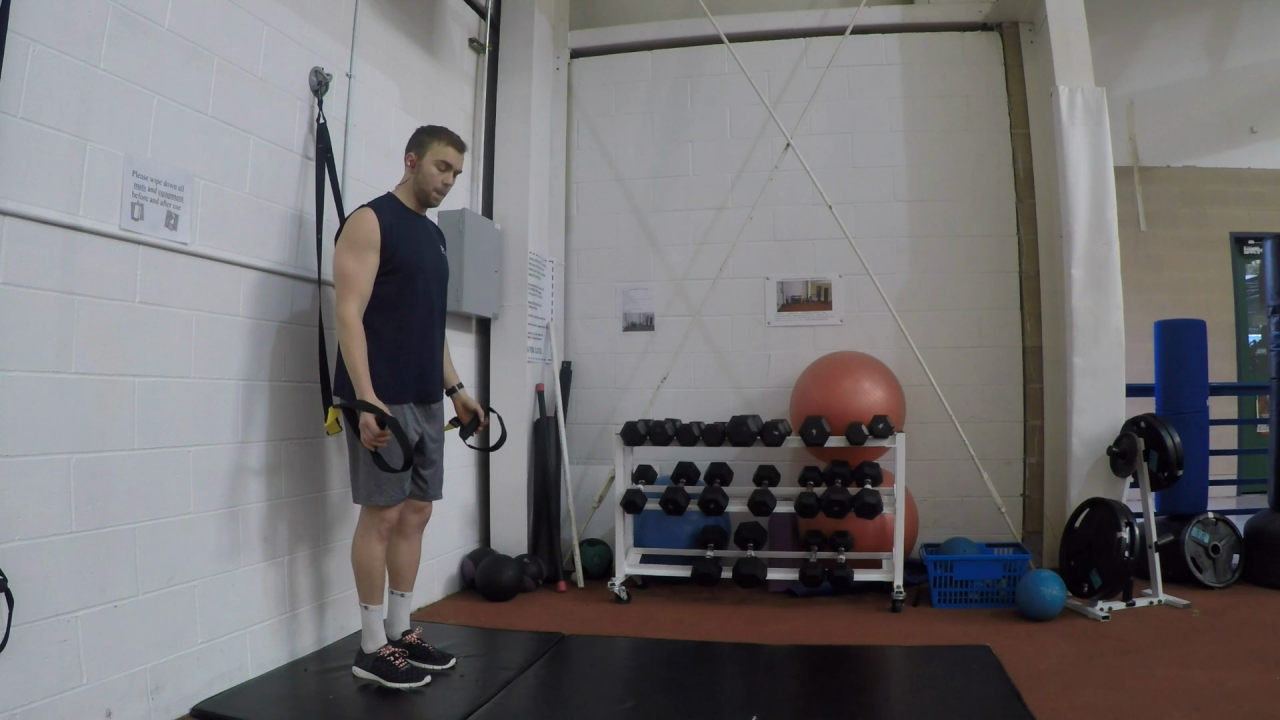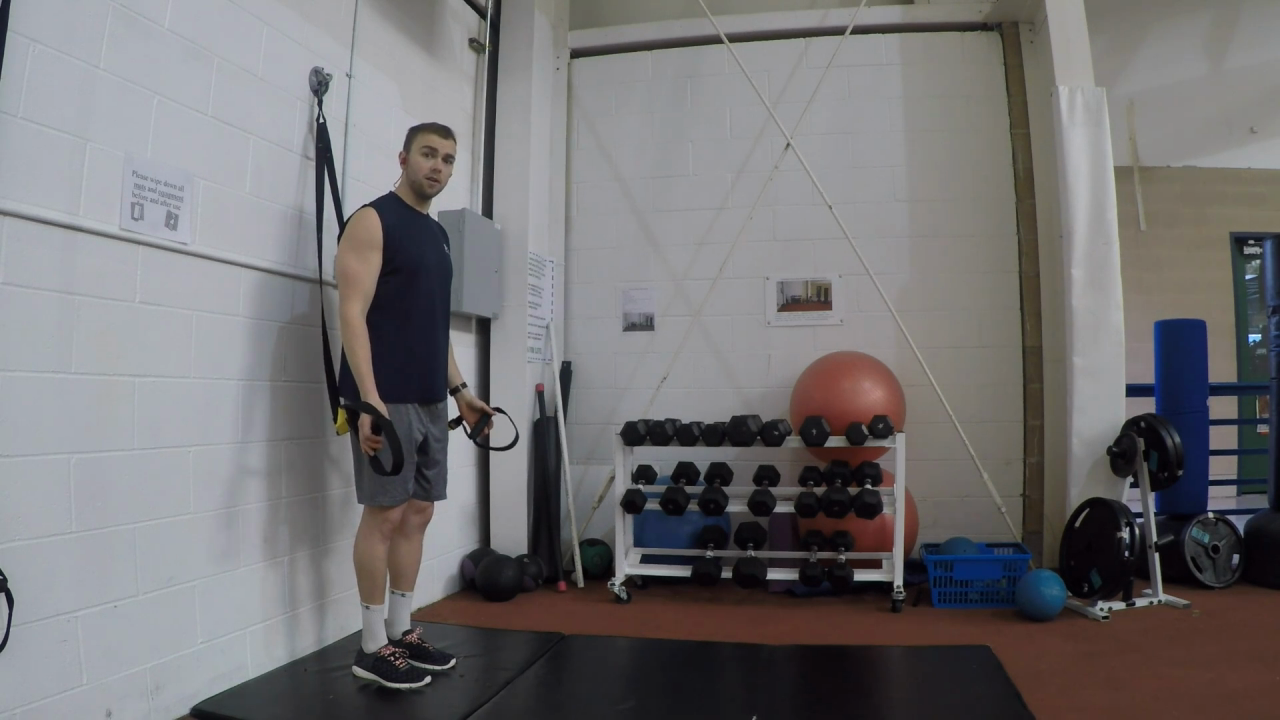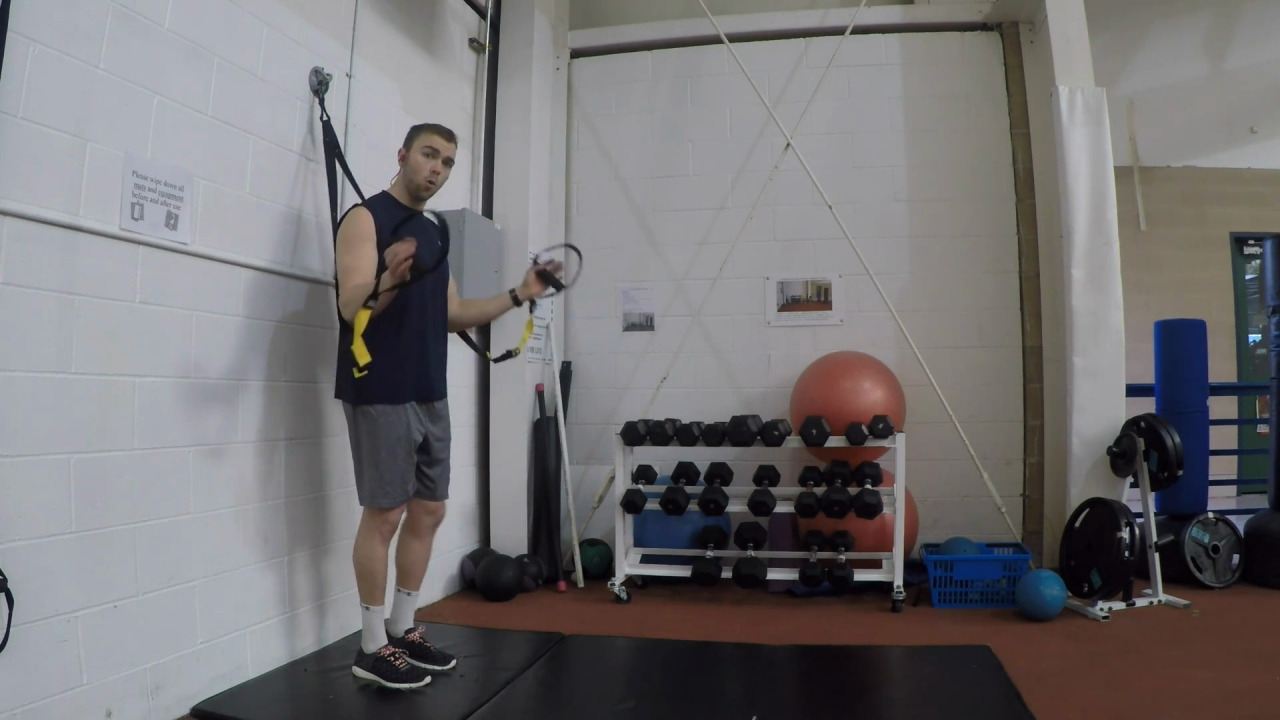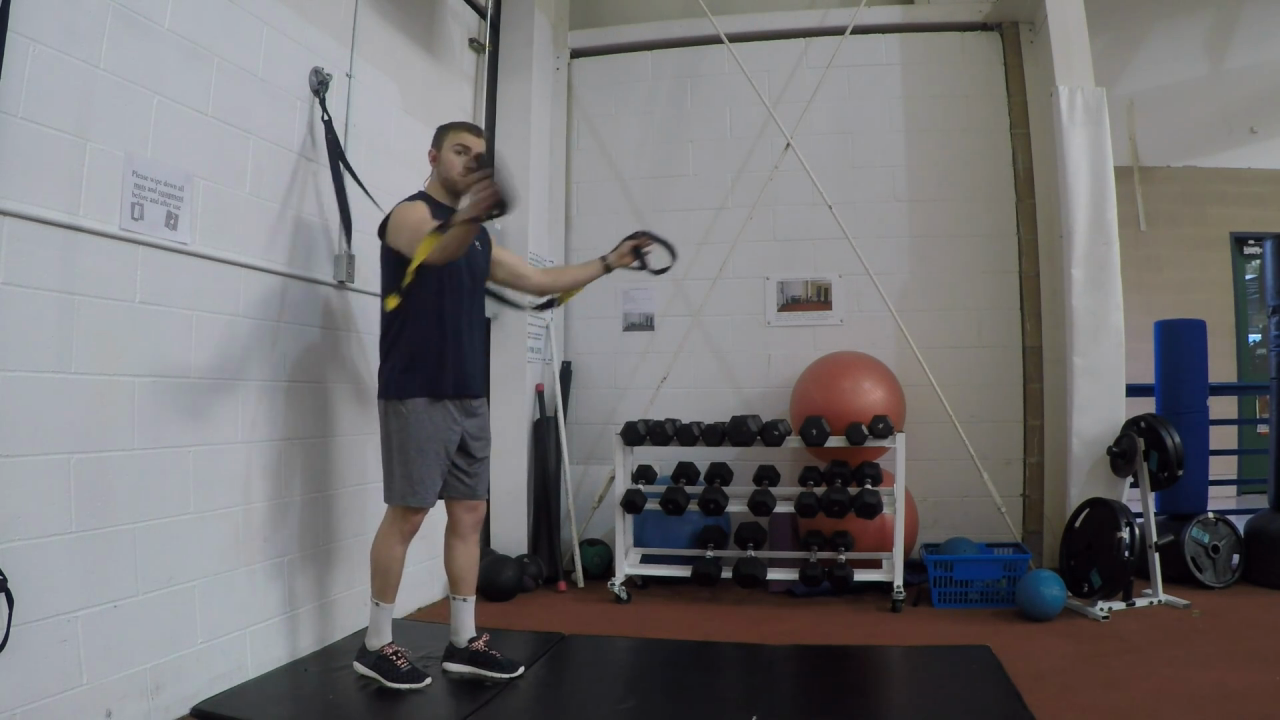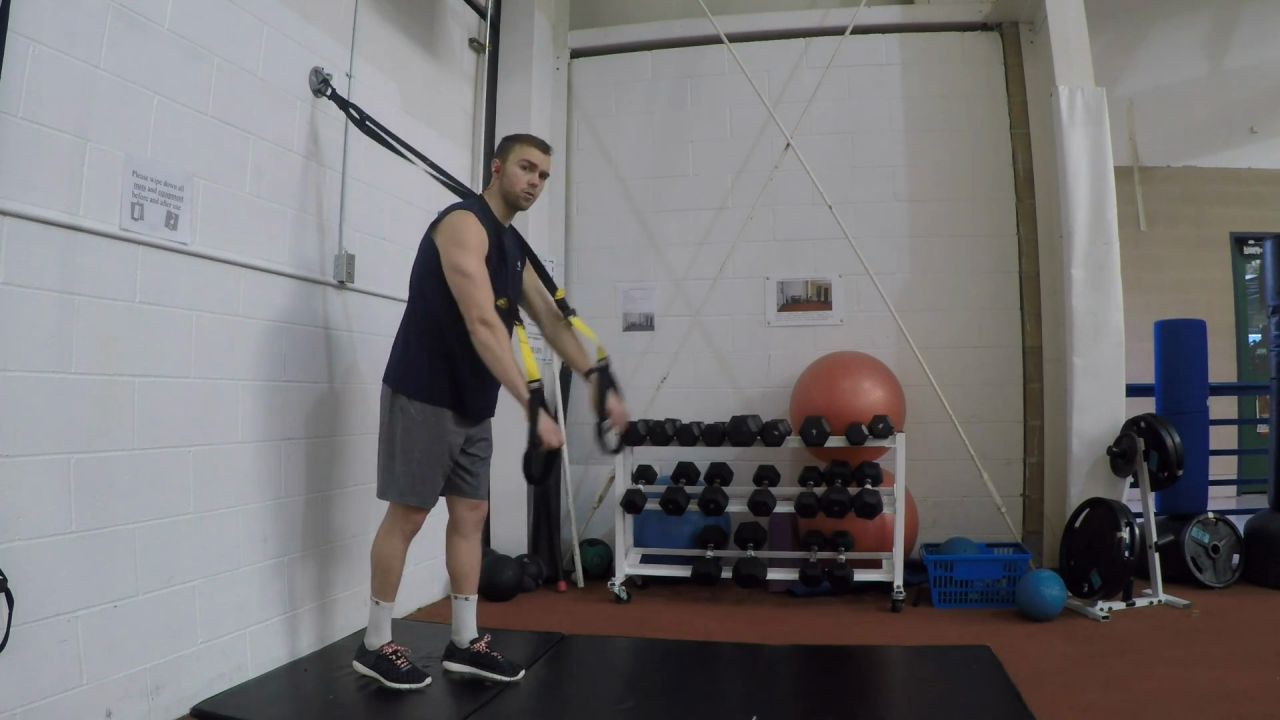
dt=1s
person 1, frame 1
left shoulder: (433, 234)
right shoulder: (371, 221)
right elbow: (349, 313)
left wrist: (454, 388)
right wrist: (366, 398)
left hip: (426, 399)
right hip: (383, 399)
left knee: (416, 512)
right knee: (381, 514)
left ankle: (401, 630)
right ankle: (373, 646)
person 1, frame 2
left shoulder: (437, 234)
right shoulder: (373, 221)
right elbow: (353, 313)
left wrist: (459, 389)
right wrist: (369, 398)
left hip: (430, 401)
right hip: (387, 400)
left knee: (417, 512)
right knee: (384, 514)
left ankle: (401, 630)
right ankle: (373, 646)
person 1, frame 3
left shoulder: (432, 231)
right shoulder: (366, 218)
left elbow: (450, 313)
right elbow: (351, 307)
left wrist: (519, 295)
right wrist: (389, 280)
left hip: (430, 394)
right hip: (381, 395)
left knee: (428, 513)
right knee: (383, 515)
left ankle: (402, 629)
right ankle: (373, 647)
person 1, frame 4
left shoulder: (474, 235)
right shoulder: (410, 213)
left elbow: (537, 282)
right elbow: (437, 249)
left wrist: (608, 262)
right wrist: (475, 211)
left hip: (467, 395)
right hip: (417, 394)
left knee: (469, 515)
right knee: (406, 514)
left ankle: (463, 641)
right ankle: (376, 644)
person 1, frame 5
left shoulder: (513, 245)
right shoulder: (463, 225)
left elbow: (552, 321)
right elbow: (483, 323)
left wrist: (599, 384)
right wrist: (534, 406)
left hip: (471, 401)
right hip: (424, 395)
left knee: (471, 514)
right knee: (407, 512)
left ankle: (465, 642)
right ankle: (376, 645)
